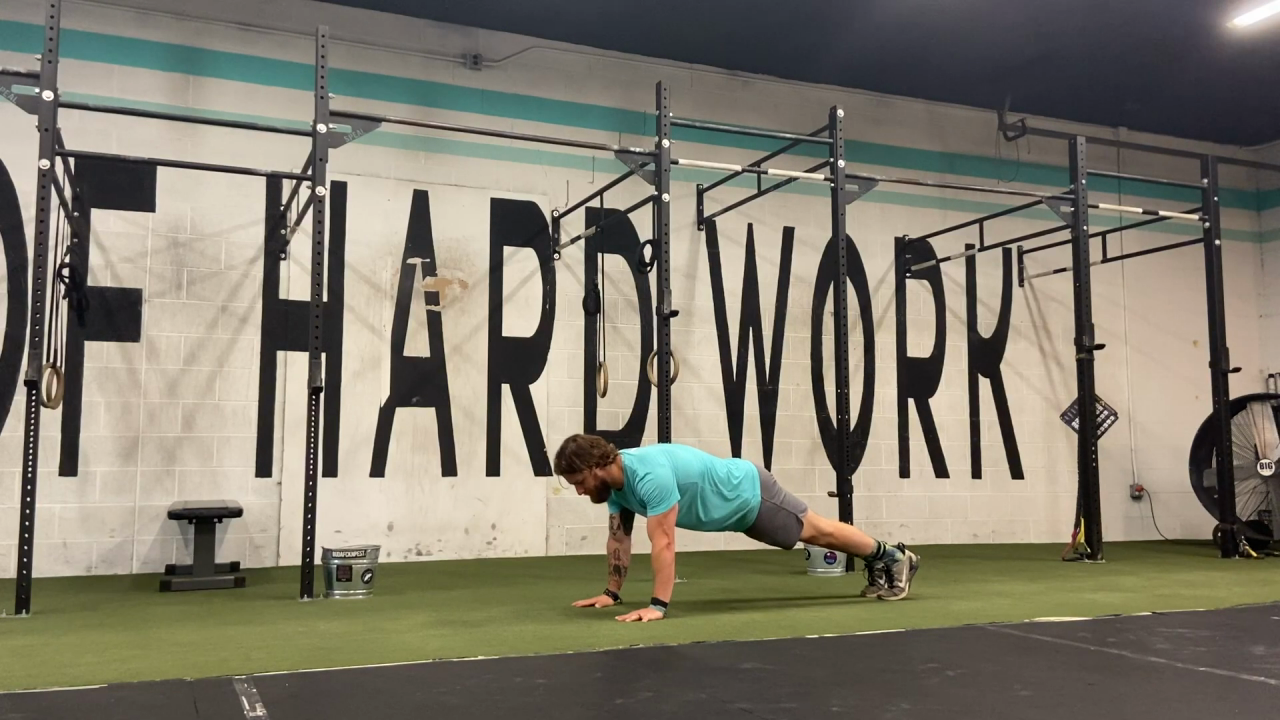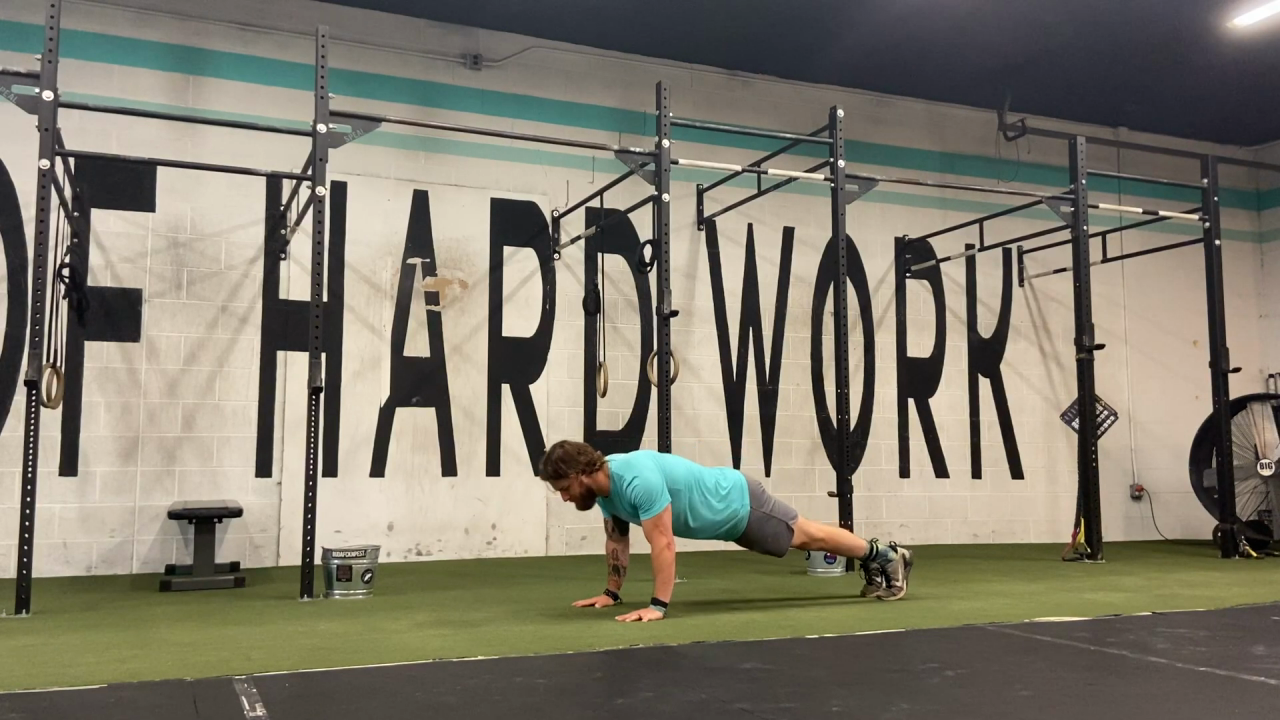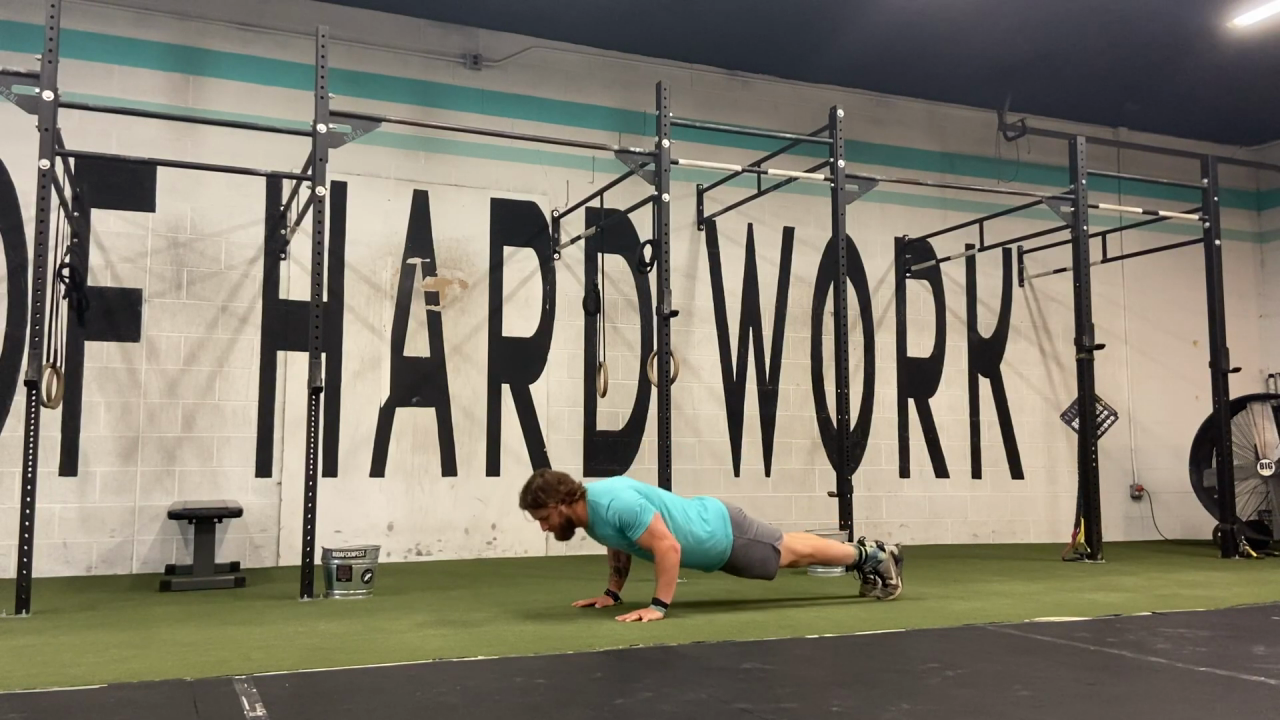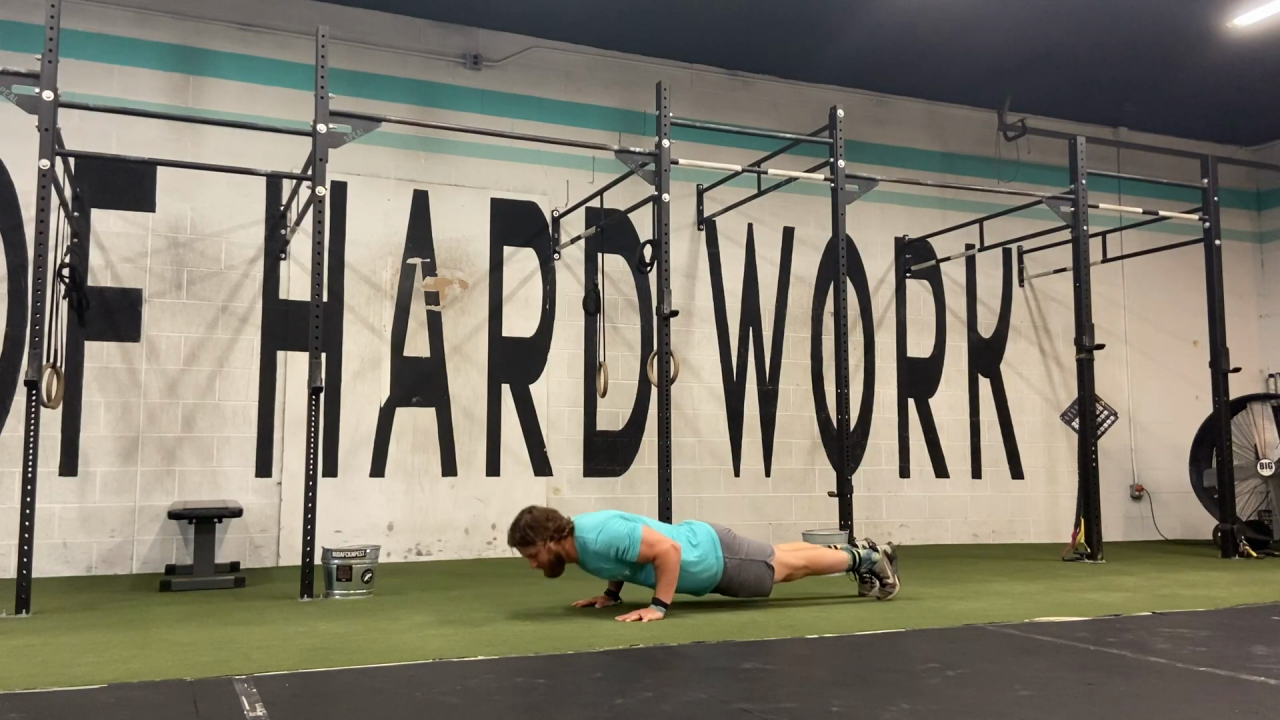
dt=0.3s
person 1, frame 1
left shoulder: (649, 475)
right shoulder: (615, 479)
left elbow: (663, 544)
right elbow: (619, 537)
left wrist: (658, 605)
right wrist: (612, 592)
left hip: (749, 494)
right hip: (734, 503)
left knee: (818, 531)
right knee: (813, 534)
left ankle: (893, 556)
right ankle: (879, 559)
person 1, frame 2
left shoulder: (638, 479)
right shoulder: (605, 484)
left elbow: (663, 544)
right elbow: (616, 539)
left wrist: (658, 604)
right wrist: (612, 591)
left hip: (738, 505)
right hip: (727, 510)
left knee: (809, 537)
right knee: (804, 539)
left ankle: (885, 556)
right ankle: (874, 558)
person 1, frame 3
left shoulder: (612, 505)
right shoulder: (589, 512)
left elbow: (668, 548)
right elbow: (621, 544)
left wrist: (658, 606)
right wrist: (612, 592)
left hip: (721, 535)
right hip: (708, 532)
left knee: (796, 553)
right knee: (789, 550)
left ankle: (875, 556)
right ankle: (865, 551)
person 1, frame 4
left shoulder: (599, 538)
right shoulder: (578, 535)
left elbow: (668, 550)
left wrist: (659, 606)
right wrist: (610, 594)
left hip: (713, 558)
right hip: (698, 545)
left knee: (790, 565)
right knee: (780, 558)
left ankle: (867, 558)
right ankle: (854, 549)
